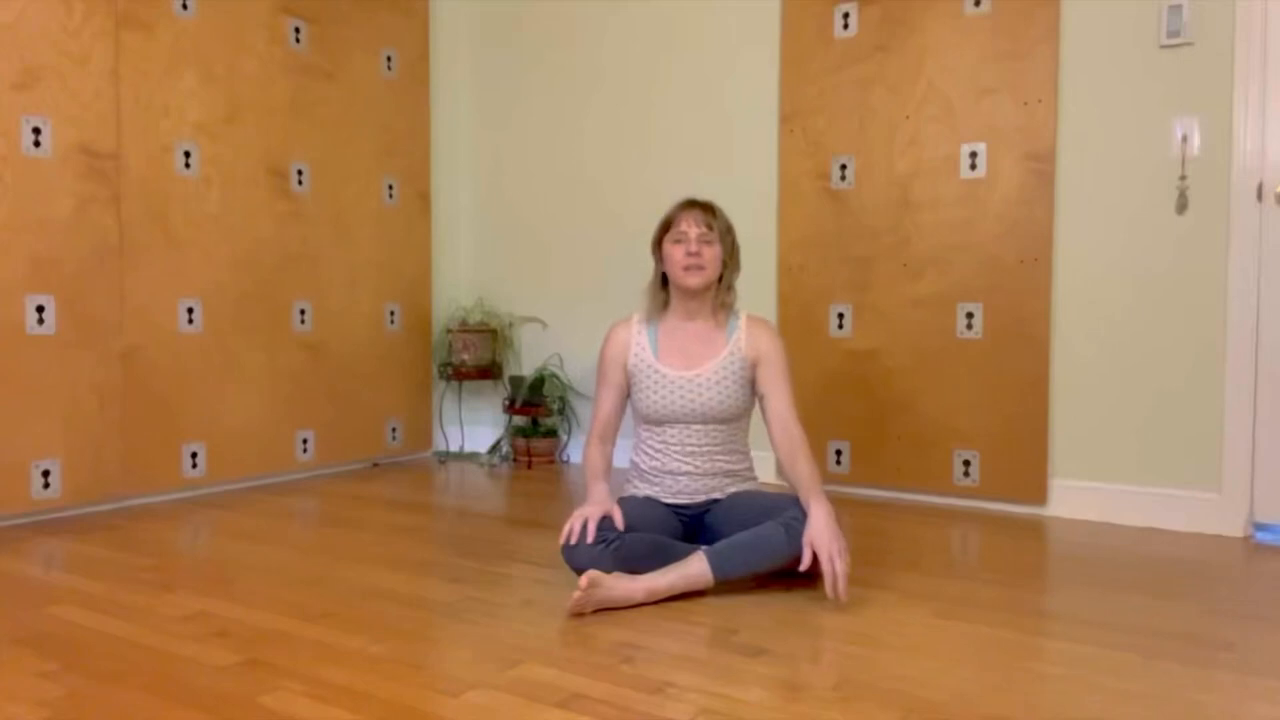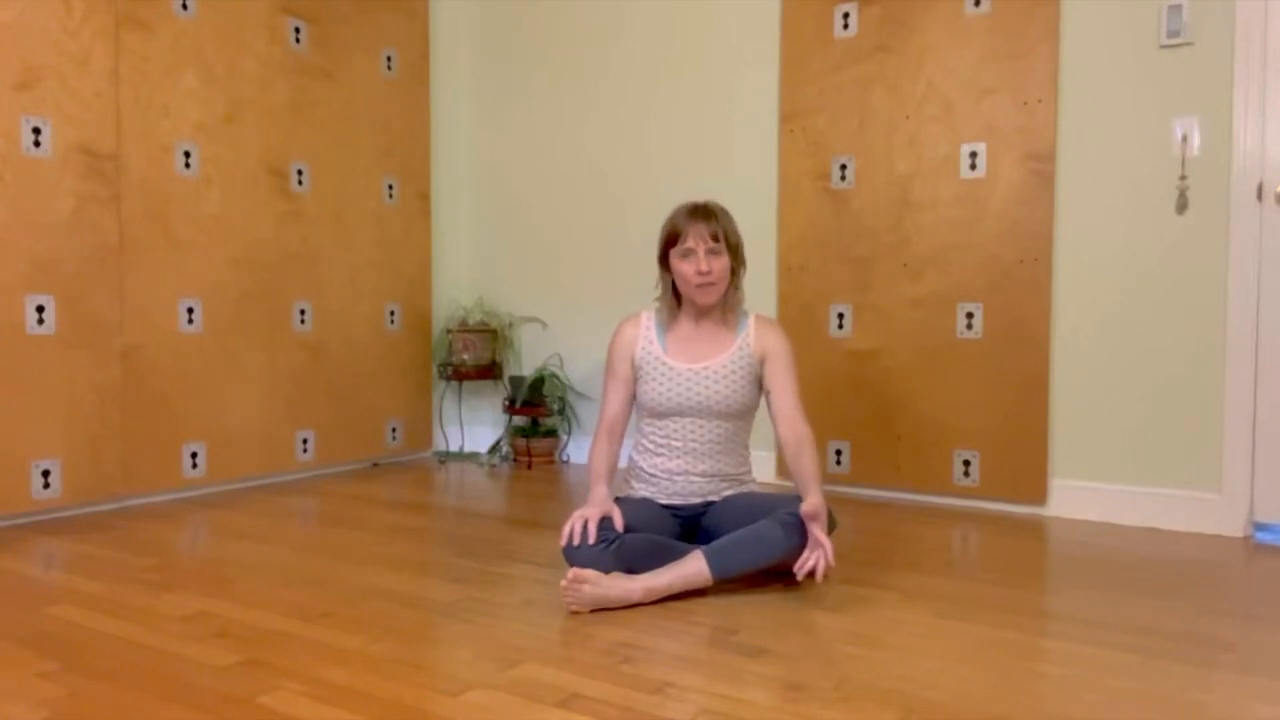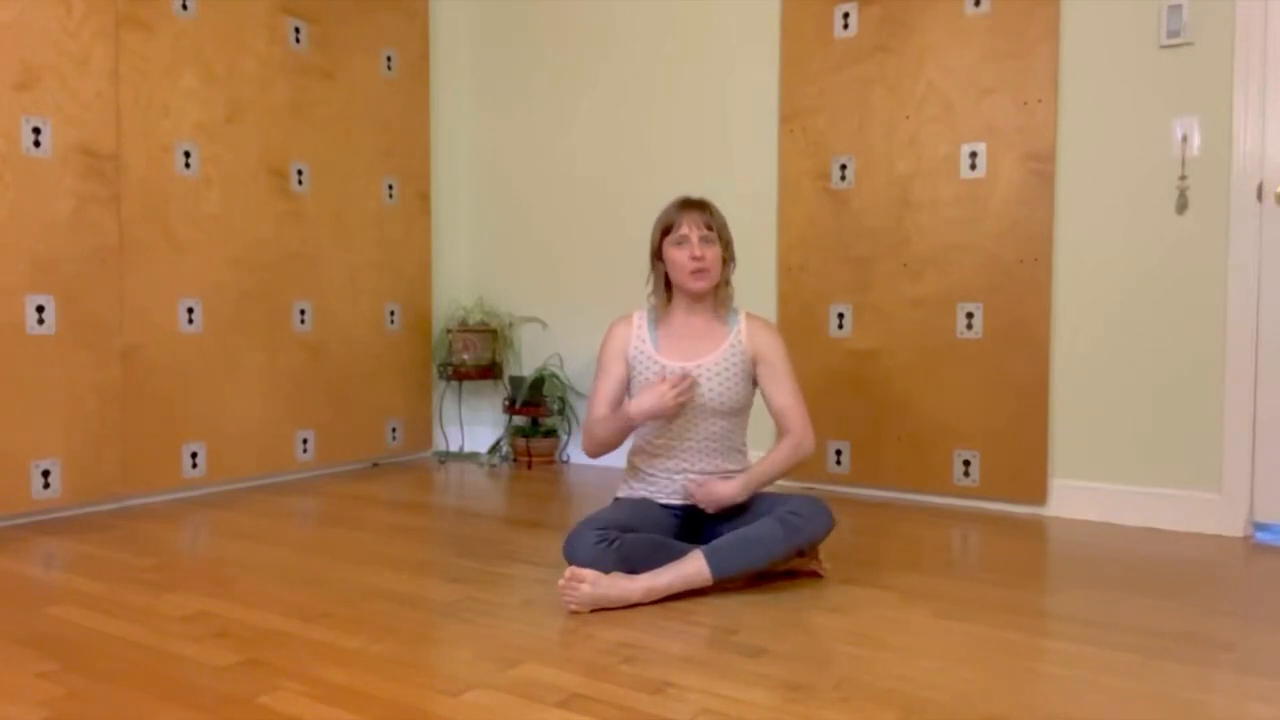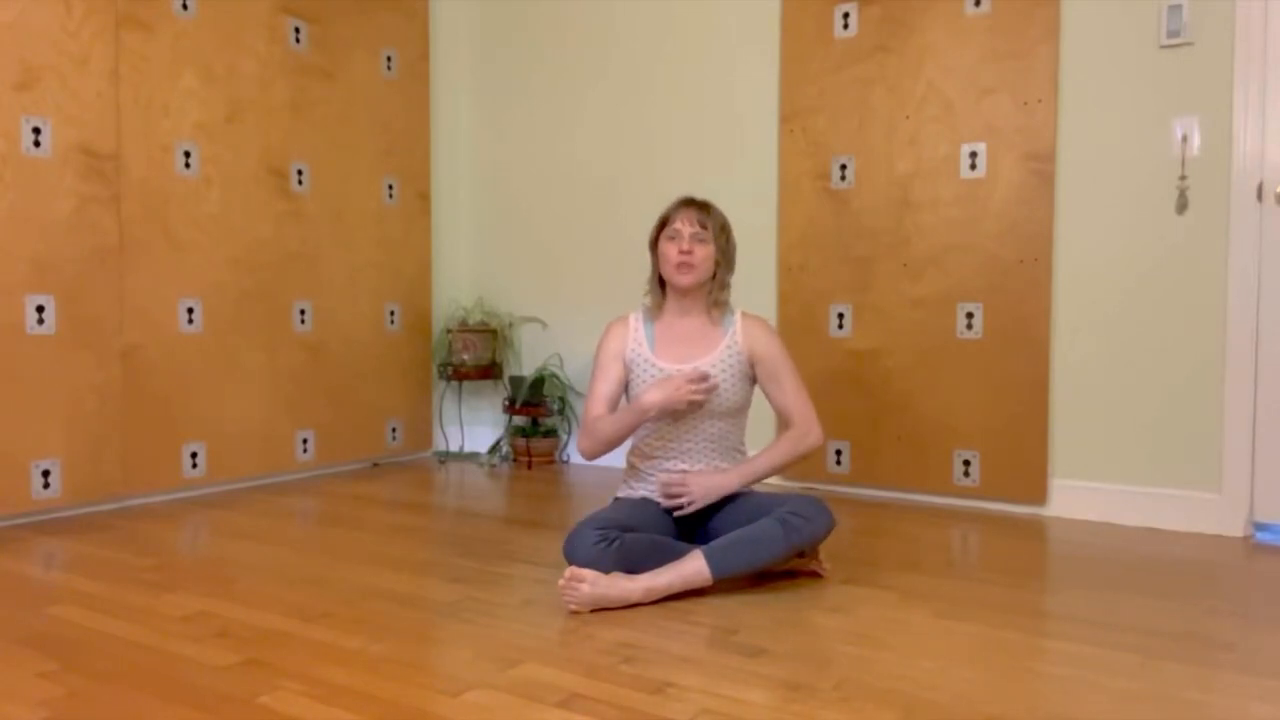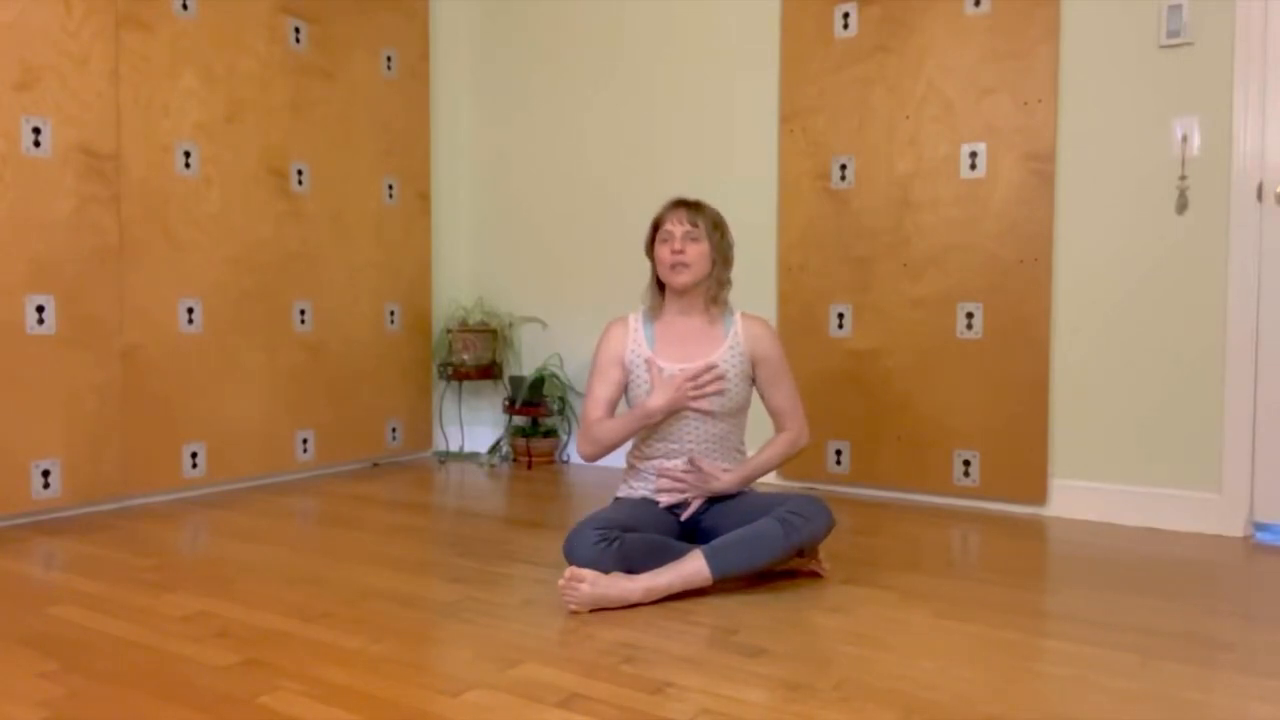
dt=1s
person 1, frame 1
left shoulder: (756, 337)
right shoulder: (625, 337)
left elbow: (787, 432)
right elbow: (601, 436)
left wrist: (819, 507)
right wrist: (597, 492)
left hip: (728, 502)
right hip: (653, 502)
left knee: (808, 521)
right knee: (582, 547)
left ankle: (639, 588)
right ankle: (750, 561)
person 1, frame 2
left shoulder: (764, 337)
right shoulder: (634, 334)
left elbow: (793, 429)
right elbow: (609, 429)
left wrist: (814, 498)
right wrist: (598, 492)
left hip: (727, 503)
right hip: (651, 503)
left knee: (808, 524)
right knee: (583, 546)
left ankle: (636, 587)
right ankle: (750, 560)
person 1, frame 3
left shoulder: (756, 335)
right shoulder: (626, 333)
left elbow: (800, 438)
right elbow: (592, 443)
left wrist: (738, 488)
right wrist: (636, 412)
left hip: (725, 505)
right hip: (649, 503)
left knee: (814, 515)
right knee: (583, 547)
left ankle: (636, 587)
right ankle: (764, 558)
person 1, frame 4
left shoulder: (751, 334)
right shoulder: (623, 334)
left elbow: (807, 432)
right elbow: (589, 443)
left wrist: (726, 481)
right wrist: (648, 405)
left hip: (725, 503)
right hip: (649, 502)
left knee: (813, 515)
right knee: (583, 546)
left ankle: (636, 587)
right ankle: (759, 558)
person 1, frame 5
left shoulder: (752, 335)
right shoulder: (622, 335)
left elbow: (794, 431)
right elbow: (589, 444)
left wrist: (732, 480)
right wrist: (656, 406)
left hip: (724, 502)
right hip: (648, 502)
left knee: (813, 515)
right knee: (583, 545)
left ankle: (636, 587)
right ankle: (761, 558)
